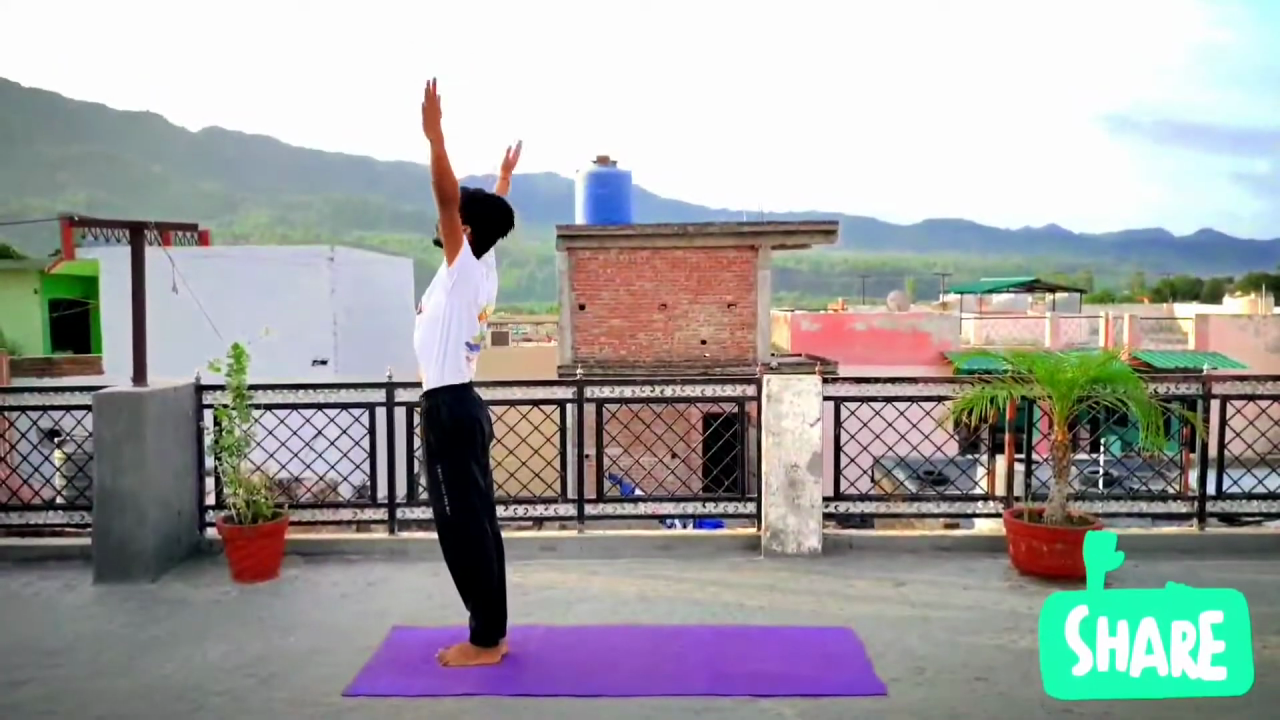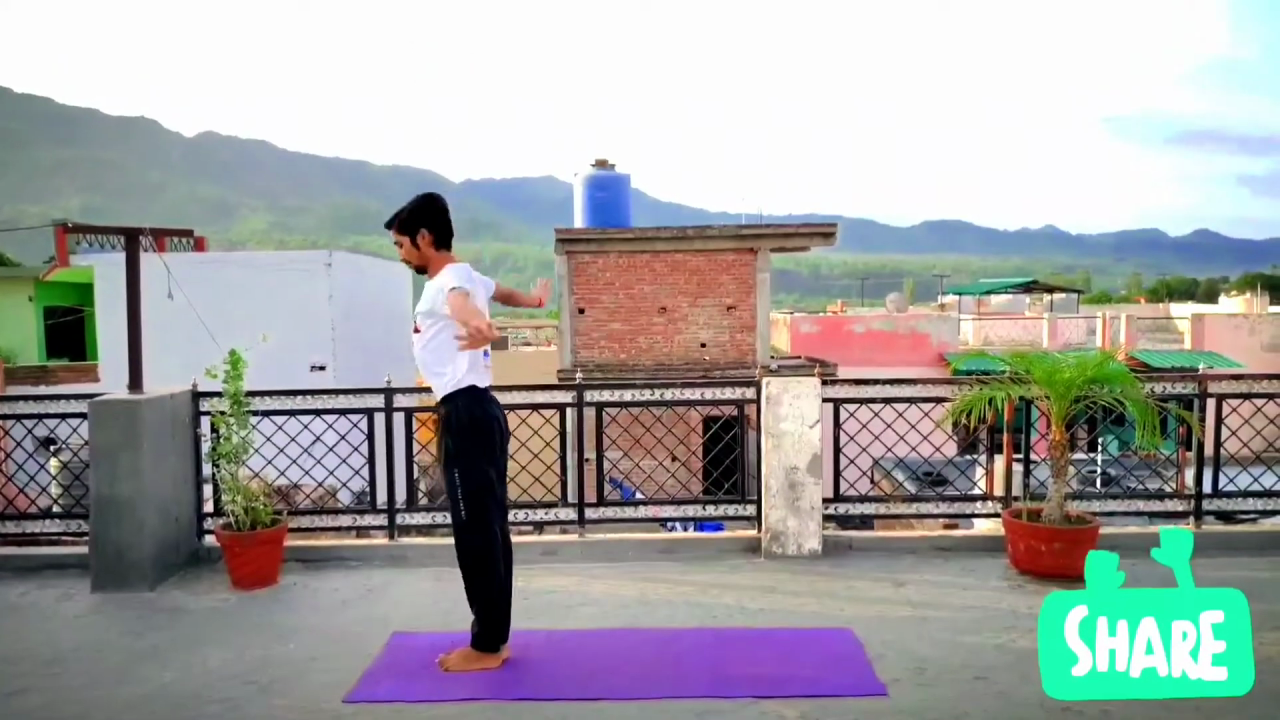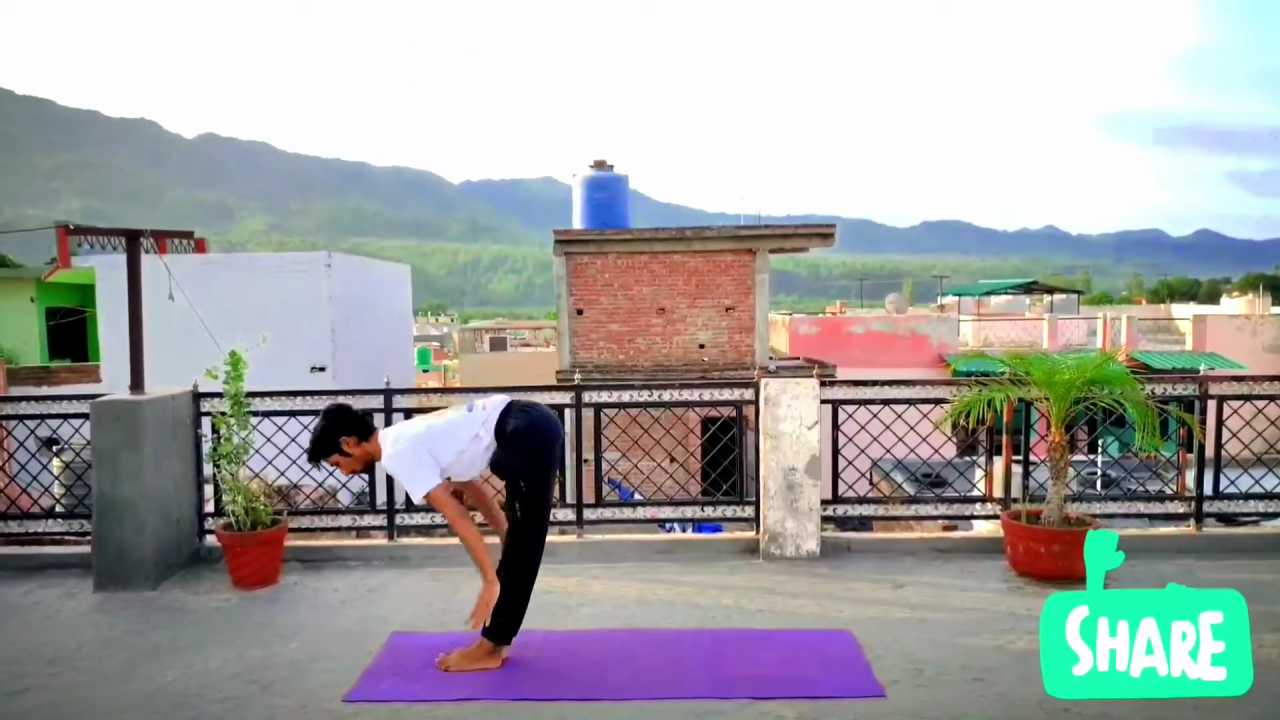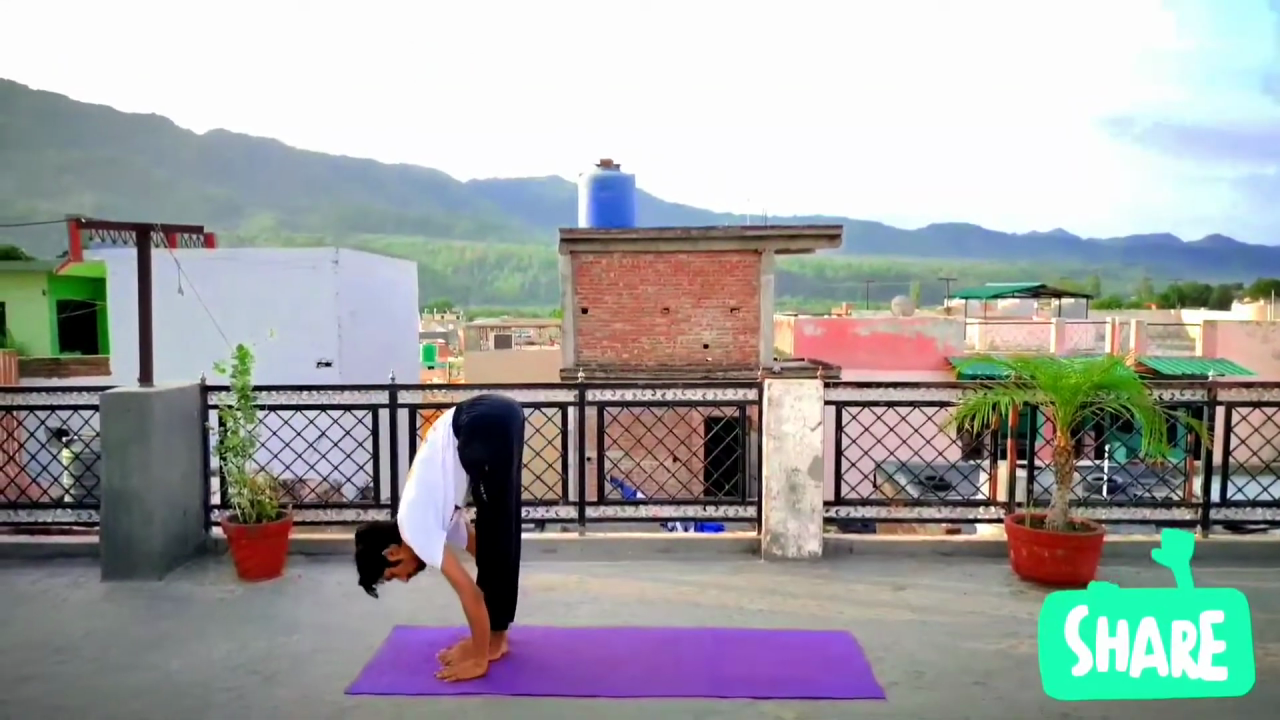
dt=0.5s
person 1, frame 1
left shoulder: (463, 267)
right shoulder: (482, 271)
left elbow: (452, 201)
right elbow: (488, 212)
left wrist: (438, 132)
left hip: (448, 410)
right hip: (465, 406)
left knee: (461, 523)
right knee: (477, 519)
left ankle: (484, 641)
right ankle: (489, 629)
person 1, frame 2
left shoulder: (446, 285)
right shoulder: (465, 276)
left elbow: (464, 304)
right elbow: (500, 291)
left wrist: (480, 327)
right wrist: (535, 298)
left hip: (466, 414)
right hip: (476, 411)
left knee: (476, 532)
right knee: (488, 529)
left ankle: (486, 648)
right ankle: (493, 637)
person 1, frame 3
left shoulder: (398, 456)
right shoulder: (401, 440)
left elbow: (457, 518)
right elbow: (471, 488)
left wrist: (490, 580)
right wrist: (503, 528)
left hip: (527, 436)
right hip: (529, 425)
left knee: (524, 539)
right knee: (520, 536)
left ankle: (491, 647)
right ankle: (496, 639)
person 1, frame 4
left shoulder: (414, 528)
right shoulder: (423, 517)
left elbow: (470, 592)
right elbow: (479, 547)
left wrist: (479, 659)
left hip: (485, 425)
right hip: (494, 416)
left knee: (494, 535)
right knee: (498, 534)
left ankle: (492, 640)
right ankle: (494, 633)
